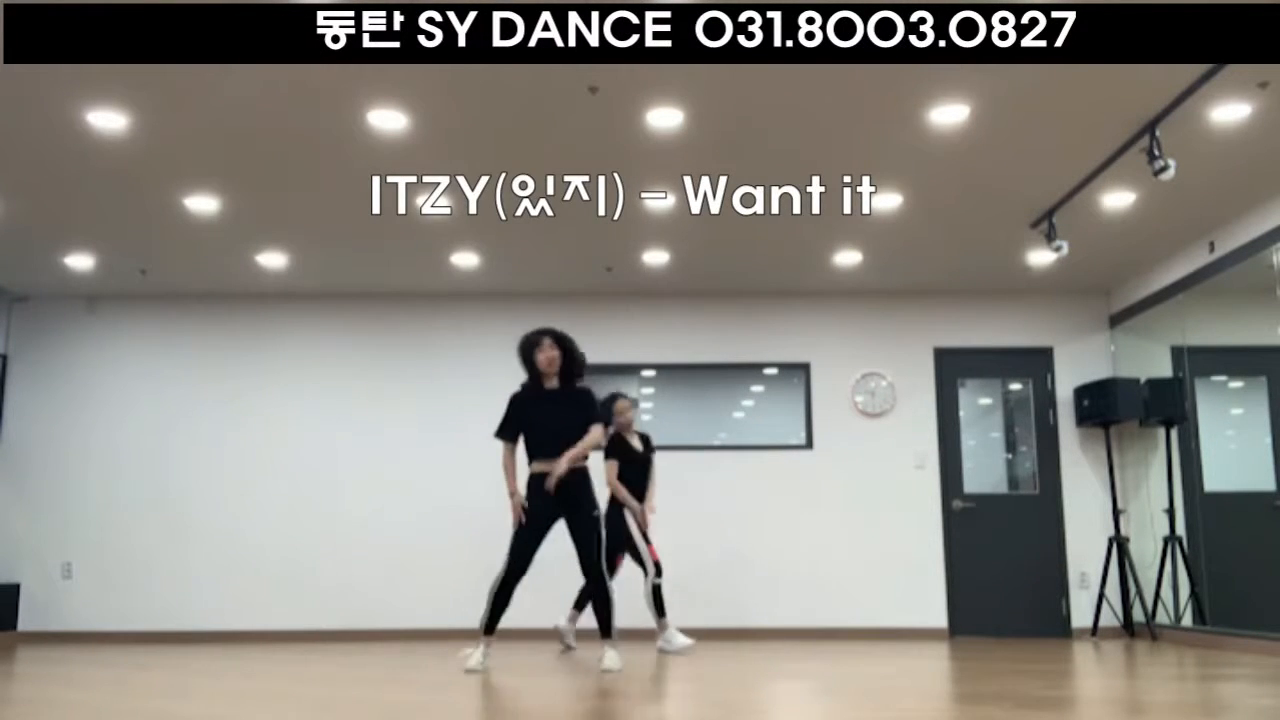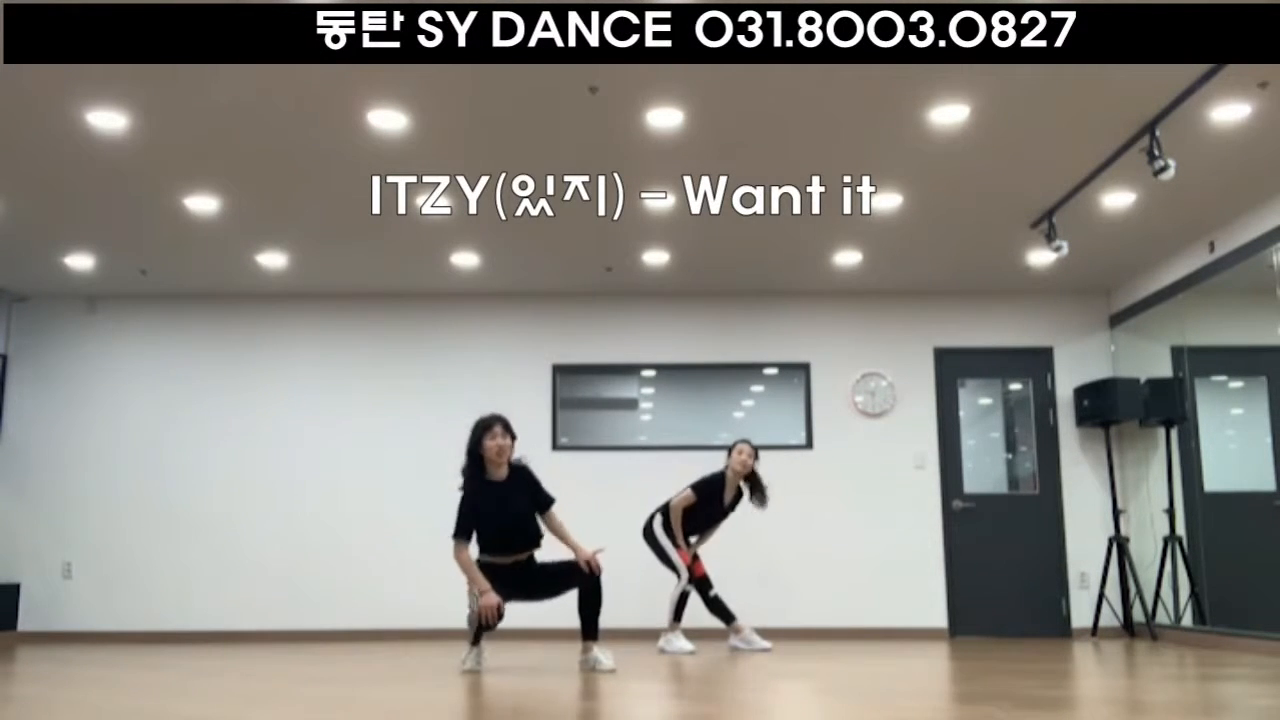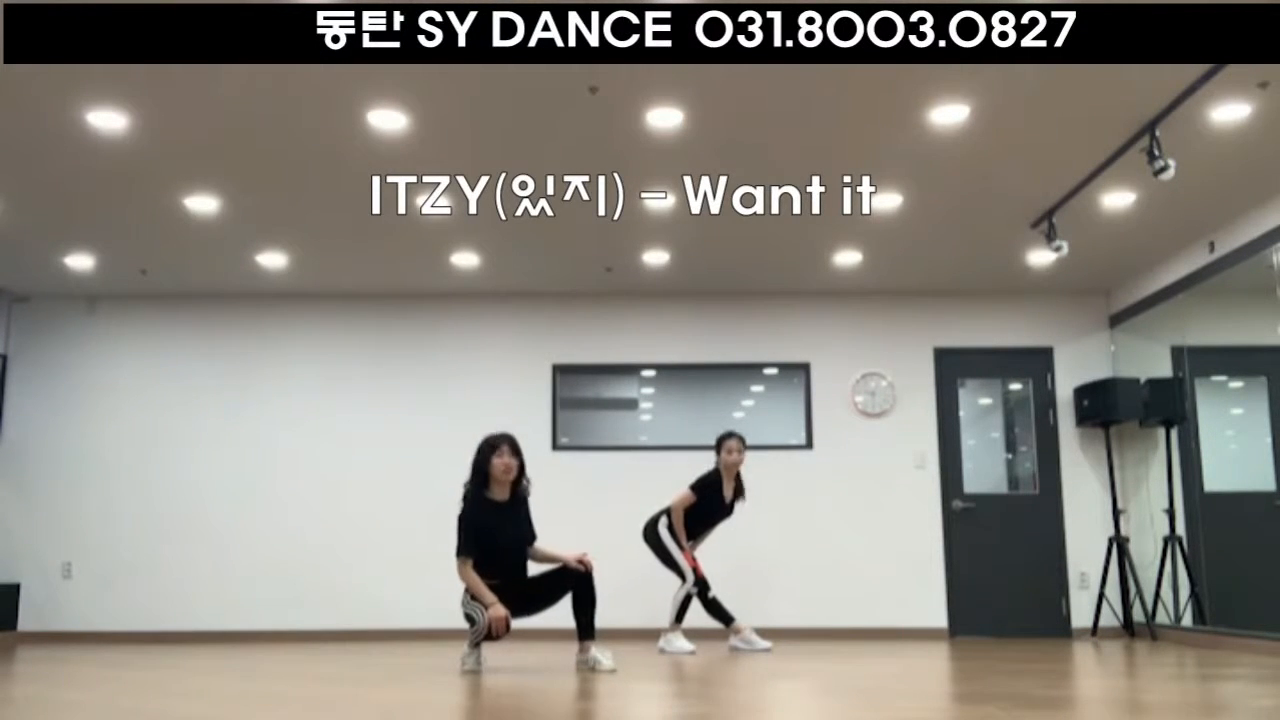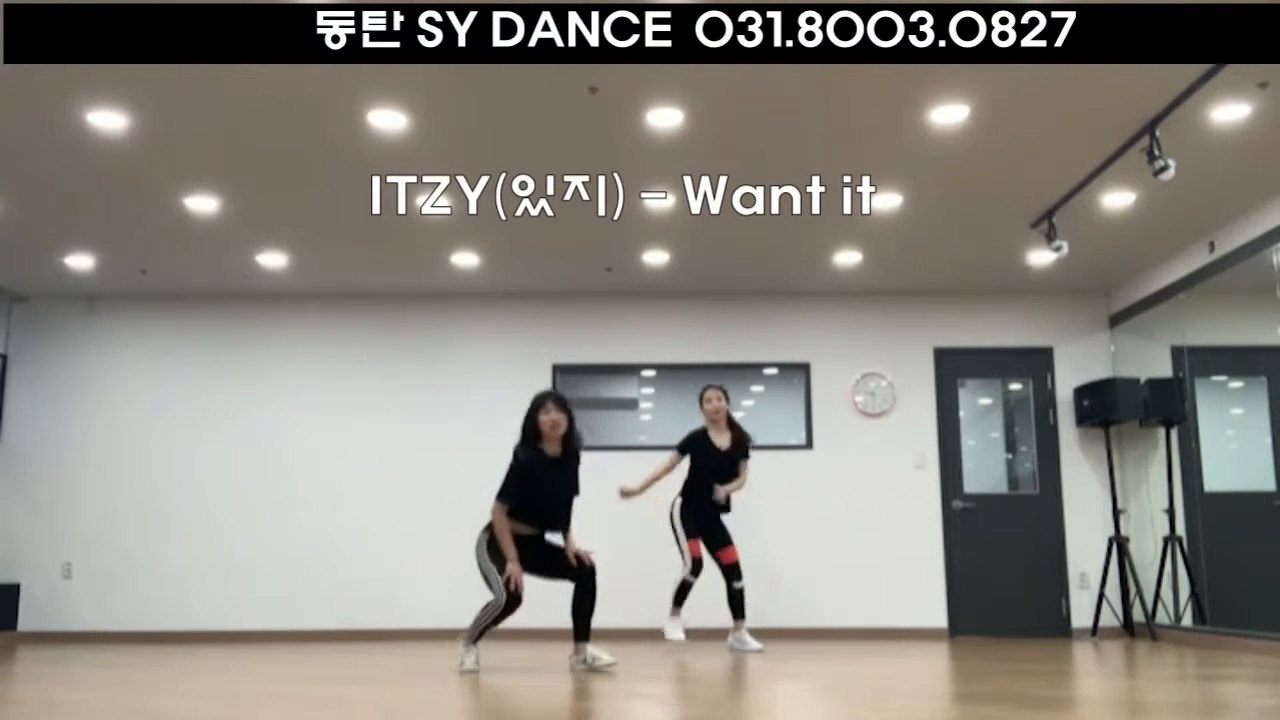
dt=0.7s
person 1, frame 1
left shoulder: (580, 396)
right shoulder: (521, 400)
left elbow: (597, 434)
right elbow: (508, 449)
left wrist: (567, 459)
right wrist: (513, 492)
left hip: (576, 486)
right hip: (537, 490)
left knee: (595, 568)
right knee: (514, 566)
left ankle: (608, 646)
right ankle: (483, 643)
person 1, frame 2
left shoulder: (523, 476)
right shoulder: (474, 492)
left elbow: (548, 516)
right elbow: (460, 550)
left wrist: (578, 549)
right wrist: (484, 590)
left hip: (528, 571)
right hip: (493, 573)
left knee: (588, 572)
right knee: (488, 608)
left ankle: (589, 651)
right ankle: (475, 648)
person 1, frame 3
left shoulder: (519, 501)
right shoulder: (474, 509)
right elbow: (464, 567)
left wrist: (564, 558)
right wrist: (492, 604)
left hip: (520, 590)
right hip: (484, 593)
left knee: (580, 571)
right knee: (492, 622)
left ankle: (586, 652)
right ankle: (473, 649)
person 1, frame 4
left shoulder: (570, 457)
right shoulder: (526, 459)
left elbow: (564, 504)
right elbow: (499, 510)
left wrist: (570, 542)
right wrist: (511, 560)
left hip: (534, 543)
right hip: (497, 543)
left knee: (585, 571)
right knee: (509, 596)
left ankle: (581, 652)
right ankle: (469, 645)
person 2, frame 1
left shoulder: (645, 440)
right shoulder: (615, 442)
left elbow: (648, 476)
right elbow: (612, 481)
left wrist: (648, 503)
right wrist: (637, 508)
left hip: (630, 515)
right hip: (622, 514)
left knee: (606, 573)
right knee: (652, 567)
left ankle: (569, 624)
right ankle: (665, 634)
person 2, frame 2
left shoulder: (738, 494)
right shoulder: (714, 482)
left elbow: (712, 525)
right elbow: (675, 504)
left wrist: (692, 549)
right wrist: (681, 542)
left hip: (677, 534)
right hip: (660, 527)
left knee: (705, 586)
right knee: (687, 574)
left ankle: (740, 633)
right ankle: (670, 636)
person 2, frame 3
left shoulder: (736, 488)
right shoulder: (711, 480)
left elbow: (711, 522)
right elbow: (676, 505)
left wrist: (691, 548)
right wrist: (683, 543)
left hip: (679, 536)
right hip: (662, 529)
left knee: (702, 588)
right knee: (691, 577)
left ankle: (740, 634)
right ankle: (670, 636)
person 2, frame 4
left shoulder: (740, 440)
right shoulder: (697, 437)
left elbow: (742, 478)
right elbow: (668, 466)
left wrist: (729, 488)
right wrist: (639, 489)
left hip: (712, 516)
right hip: (686, 510)
left knee: (733, 568)
right knee: (693, 563)
left ankle: (739, 633)
right ankle: (674, 617)
